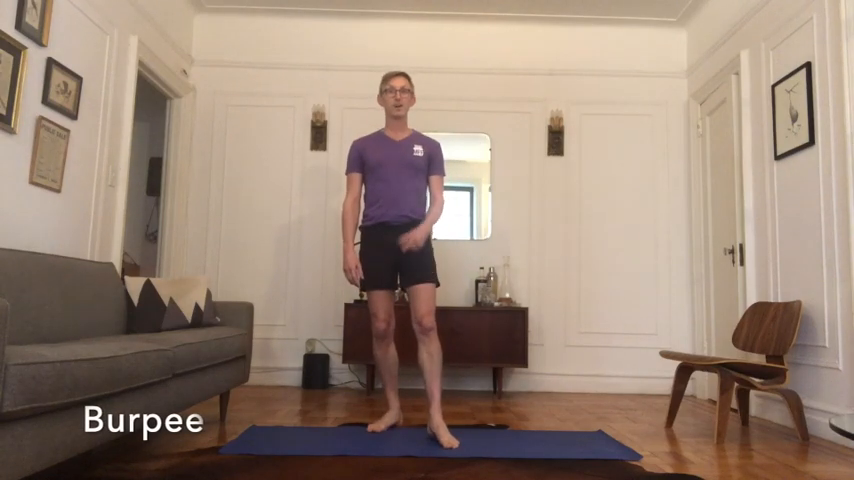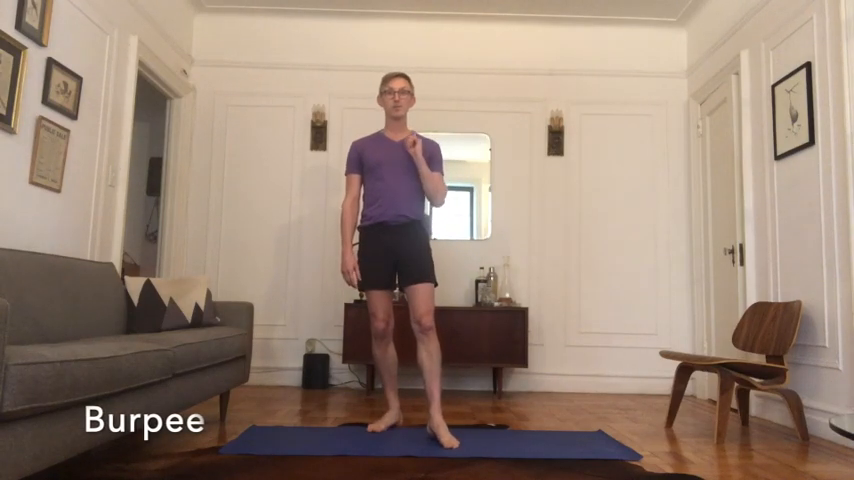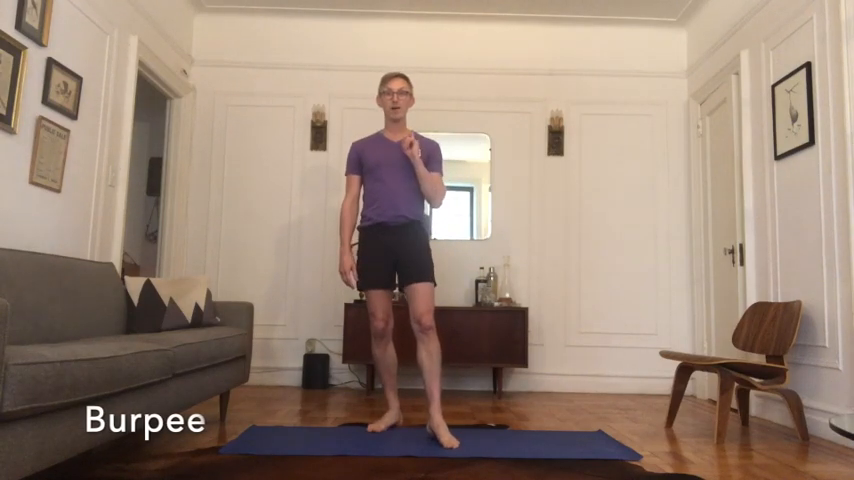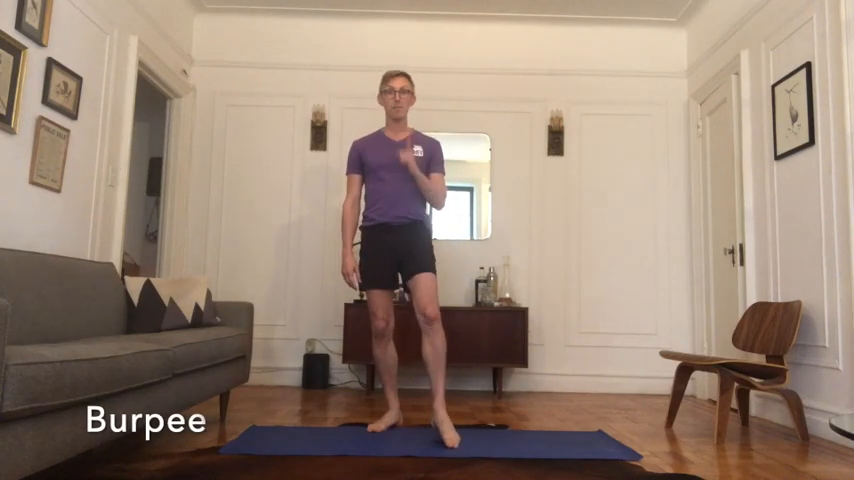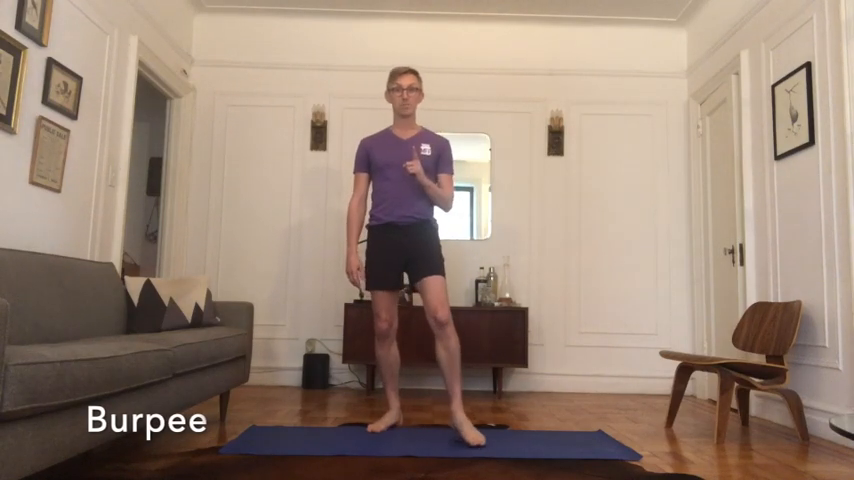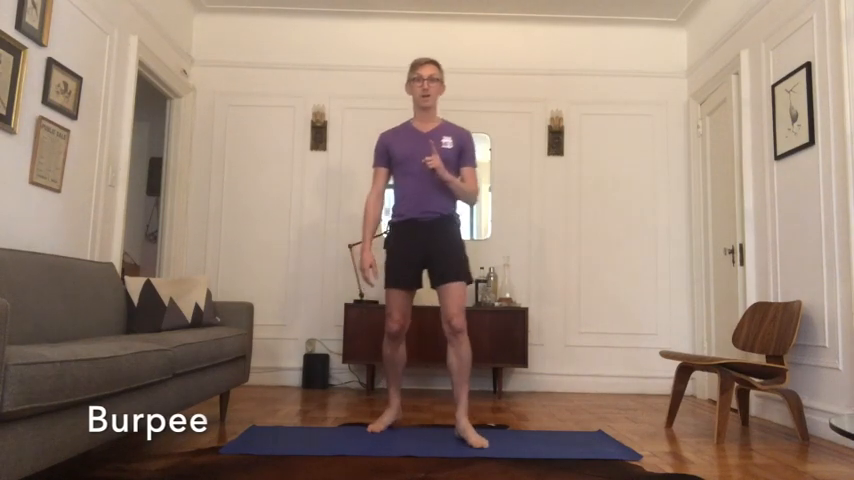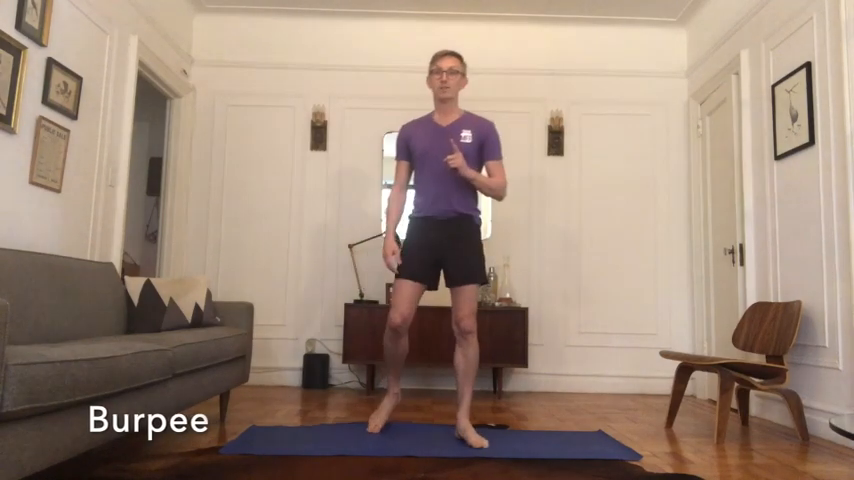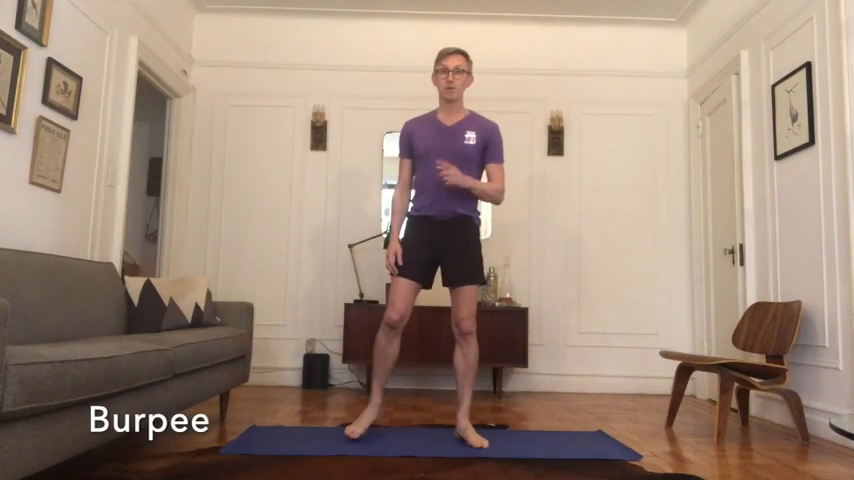
dt=0.3s
person 1, frame 1
left shoulder: (429, 146)
right shoulder: (362, 146)
left elbow: (437, 199)
right elbow: (352, 200)
left wrist: (424, 228)
right wrist: (348, 248)
left hip: (415, 239)
right hip: (375, 238)
left knee: (426, 324)
right knee: (382, 328)
left ankle: (436, 416)
right ankle: (393, 408)
person 1, frame 2
left shoulder: (428, 147)
right shoulder: (361, 147)
left elbow: (438, 198)
right elbow: (351, 201)
left wrist: (418, 158)
right wrist: (346, 250)
left hip: (412, 235)
right hip: (374, 238)
left knee: (424, 324)
right knee: (381, 328)
left ankle: (435, 416)
right ankle: (393, 408)
person 1, frame 3
left shoulder: (428, 147)
right shoulder: (361, 148)
left elbow: (436, 199)
right elbow: (350, 201)
left wrist: (415, 159)
right wrist: (344, 250)
left hip: (412, 236)
right hip: (373, 238)
left knee: (424, 323)
right knee: (380, 327)
left ankle: (435, 415)
right ankle: (393, 407)
person 1, frame 4
left shoulder: (429, 146)
right shoulder: (362, 146)
left elbow: (439, 200)
right elbow: (351, 201)
left wrist: (416, 170)
right wrist: (347, 251)
left hip: (415, 235)
right hip: (376, 238)
left knee: (429, 315)
right knee: (381, 327)
left ankle: (440, 409)
right ankle: (393, 408)
person 1, frame 5
left shoulder: (438, 144)
right shoulder: (370, 145)
left elbow: (447, 201)
right elbow: (358, 201)
left wrist: (422, 178)
right wrist: (352, 250)
left hip: (422, 235)
right hip: (382, 237)
left knee: (441, 319)
right knee: (384, 328)
left ankle: (457, 410)
right ankle: (393, 408)
person 1, frame 6
left shoulder: (459, 136)
right shoulder: (389, 139)
left elbow: (472, 195)
right elbow: (376, 195)
left wrist: (444, 173)
right wrist: (366, 246)
left hip: (444, 232)
right hip: (403, 233)
left knee: (455, 326)
right knee: (394, 328)
left ankle: (462, 418)
right ankle: (394, 405)
person 1, frame 7
left shoulder: (482, 129)
right shoulder: (411, 131)
left elbow: (500, 189)
right elbow: (399, 189)
left wrist: (467, 170)
right wrist: (389, 236)
left hip: (463, 231)
right hip: (421, 231)
left knee: (465, 327)
right knee: (397, 321)
left ankle: (463, 419)
right ankle: (392, 391)
person 1, frame 8
left shoulder: (486, 130)
right shoulder: (413, 128)
left elbow: (498, 193)
right elbow: (403, 188)
left wrist: (465, 180)
right wrist: (394, 237)
left hip: (463, 231)
right hip: (420, 229)
left knee: (465, 328)
right knee: (393, 319)
left ankle: (463, 419)
right ankle: (374, 405)
